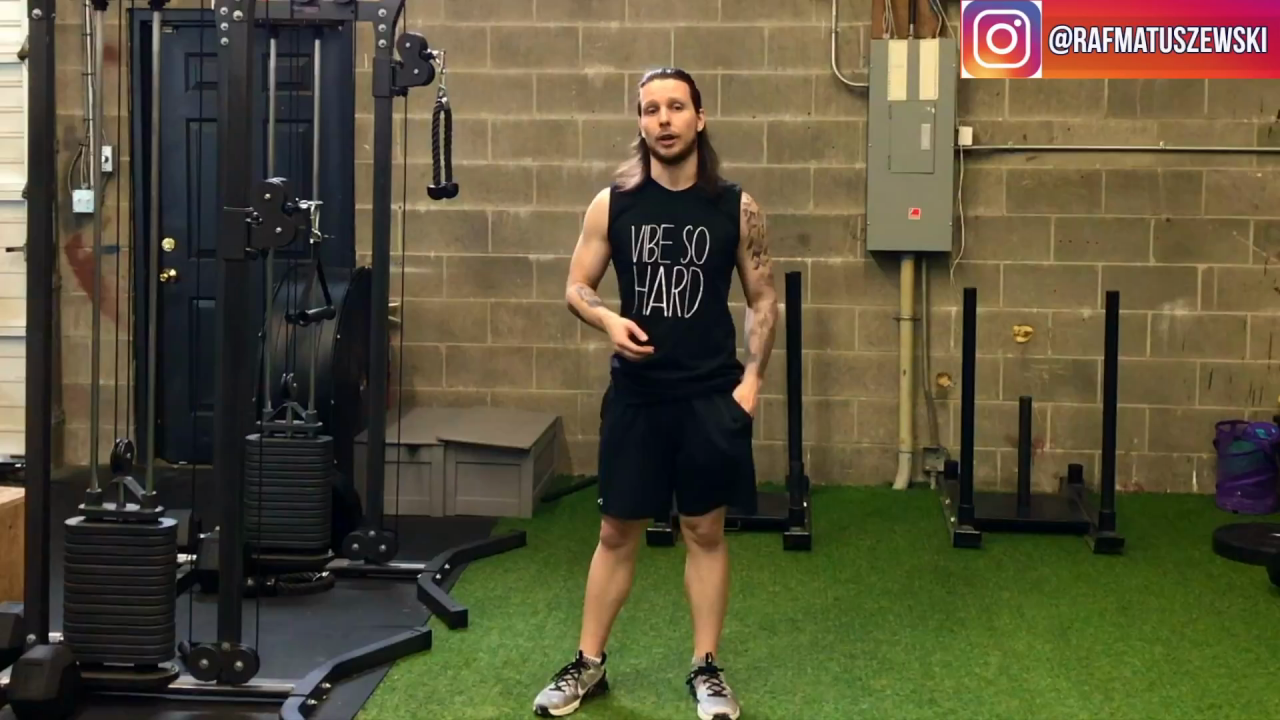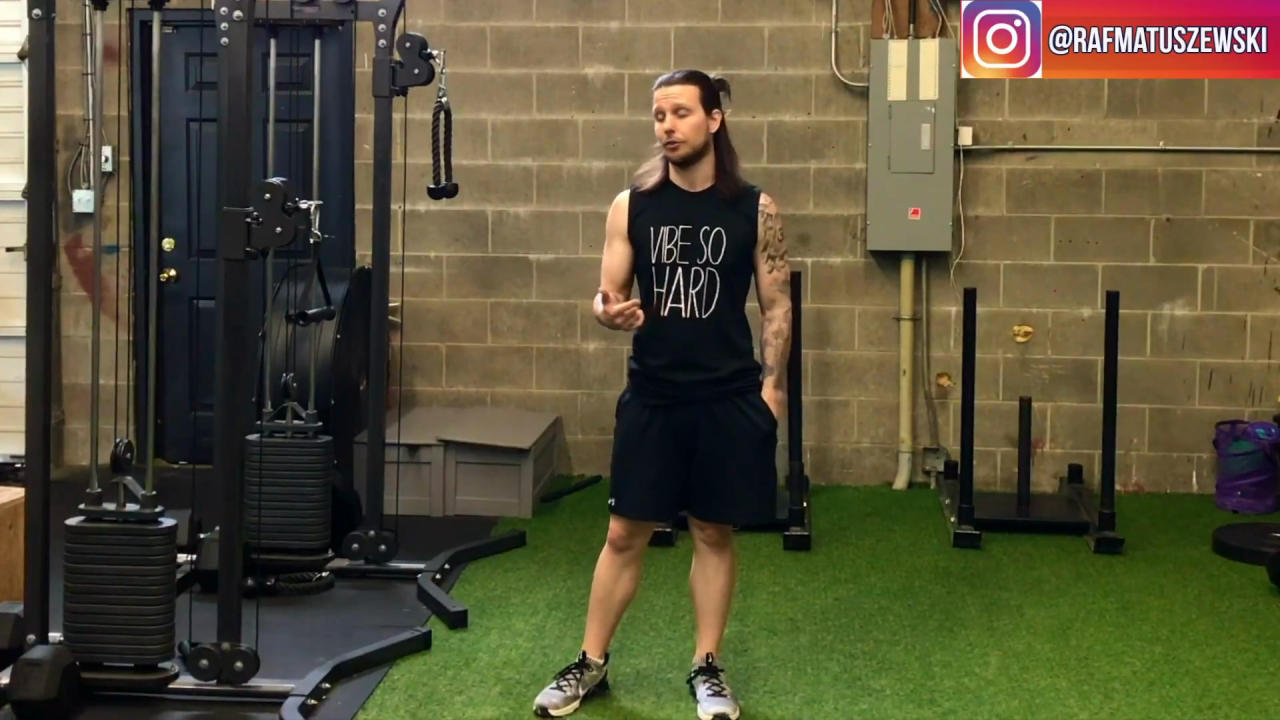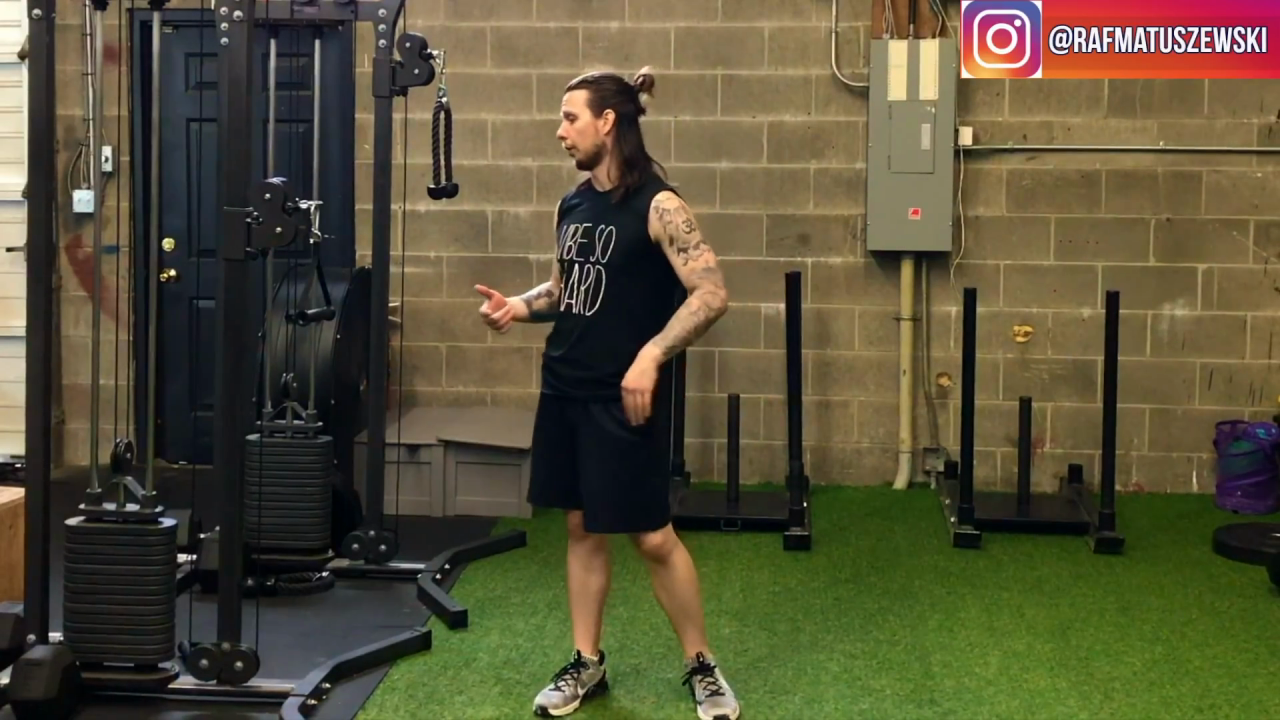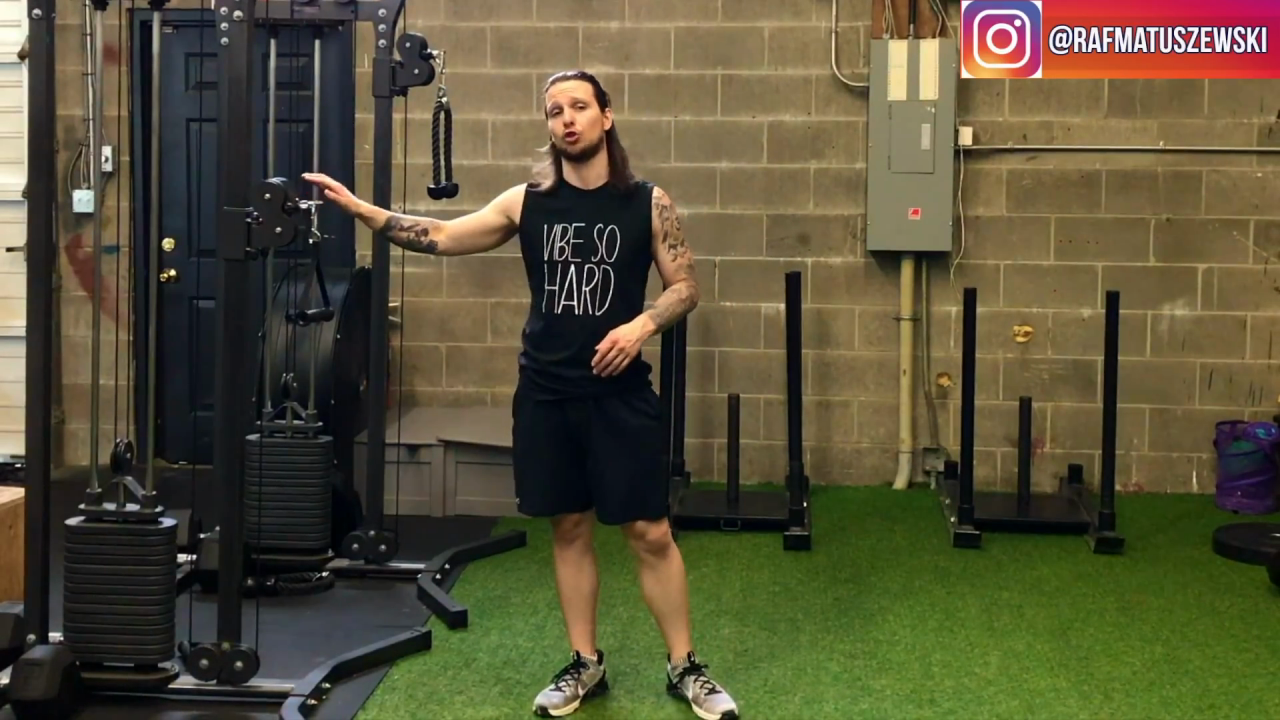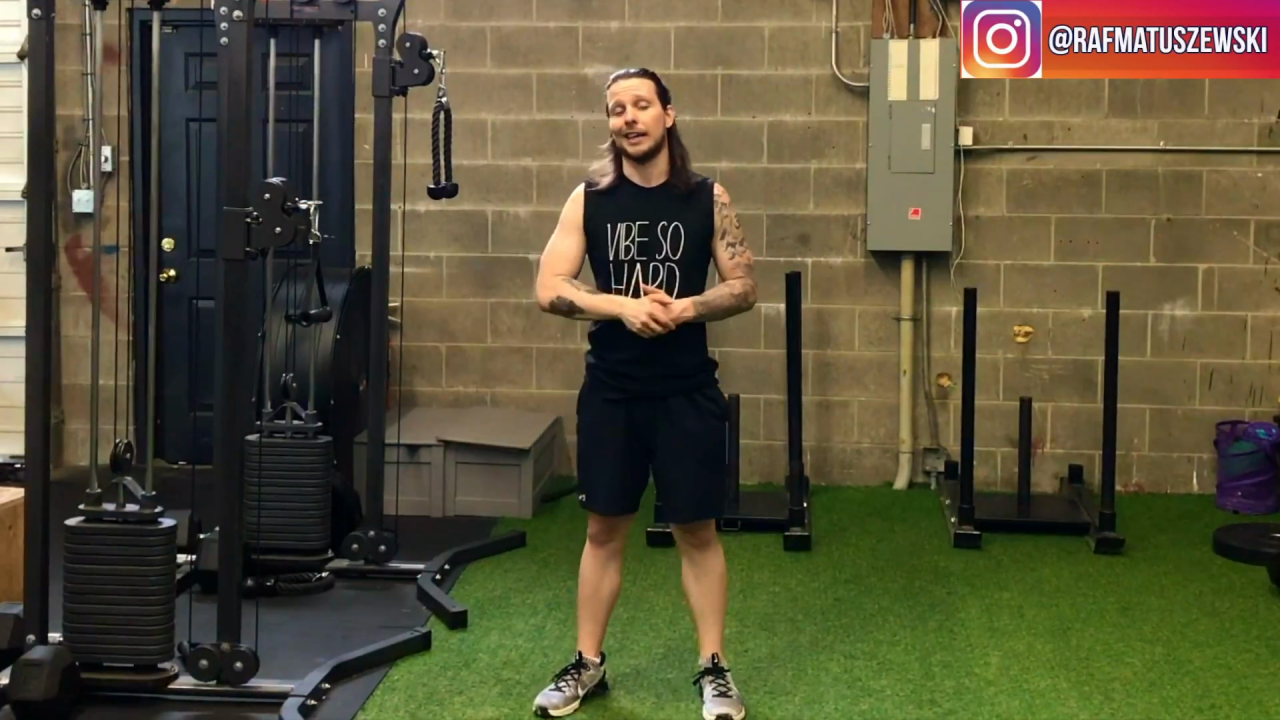
dt=1s
person 1, frame 1
left shoulder: (736, 206)
right shoulder: (612, 203)
left elbow: (762, 297)
right elbow: (576, 286)
left wrist: (752, 376)
right wrist: (608, 319)
left hip: (711, 396)
right hip: (636, 395)
left knee: (706, 530)
right knee: (618, 529)
right ankle: (588, 663)
person 1, frame 2
left shoulder: (755, 209)
right shoulder: (633, 204)
left elbow: (777, 304)
right elbow: (612, 289)
left wrist: (771, 385)
right wrist: (615, 310)
left hip: (728, 398)
right hip: (651, 396)
left knee: (714, 532)
right knee: (626, 531)
left ankle: (706, 668)
right ankle: (590, 663)
person 1, frame 3
left shoulder: (660, 206)
right shoulder: (571, 206)
left elbow: (712, 294)
left wrist: (653, 355)
right wrist: (516, 307)
left hip: (619, 397)
right hip: (563, 391)
left knee: (651, 536)
right knee: (581, 526)
left ankle: (701, 666)
right ankle: (586, 663)
person 1, frame 4
left shoulder: (648, 203)
right shoulder: (527, 201)
left elbow: (686, 287)
right elbow: (441, 235)
left wrist: (643, 324)
right wrist: (361, 209)
left hip: (620, 393)
right hip: (546, 393)
left knee: (650, 532)
right knee: (569, 527)
left ankle: (684, 666)
right ankle: (585, 663)
person 1, frame 5
left shoulder: (708, 198)
right shoulder: (587, 198)
left elbow: (743, 286)
right elbow: (548, 289)
left wrist: (684, 308)
right wrist: (623, 305)
left hip: (687, 391)
right hip: (611, 391)
left knee: (695, 529)
right knee: (604, 528)
left ankle: (713, 667)
right ankle: (587, 664)
